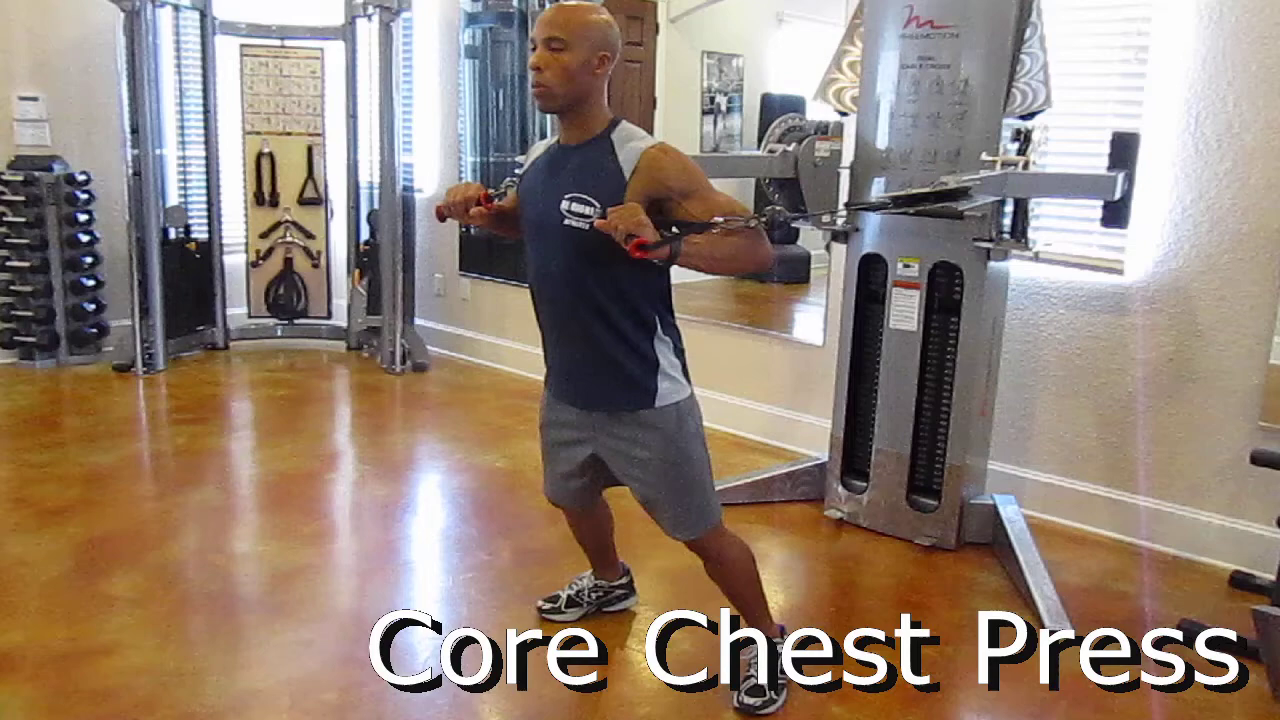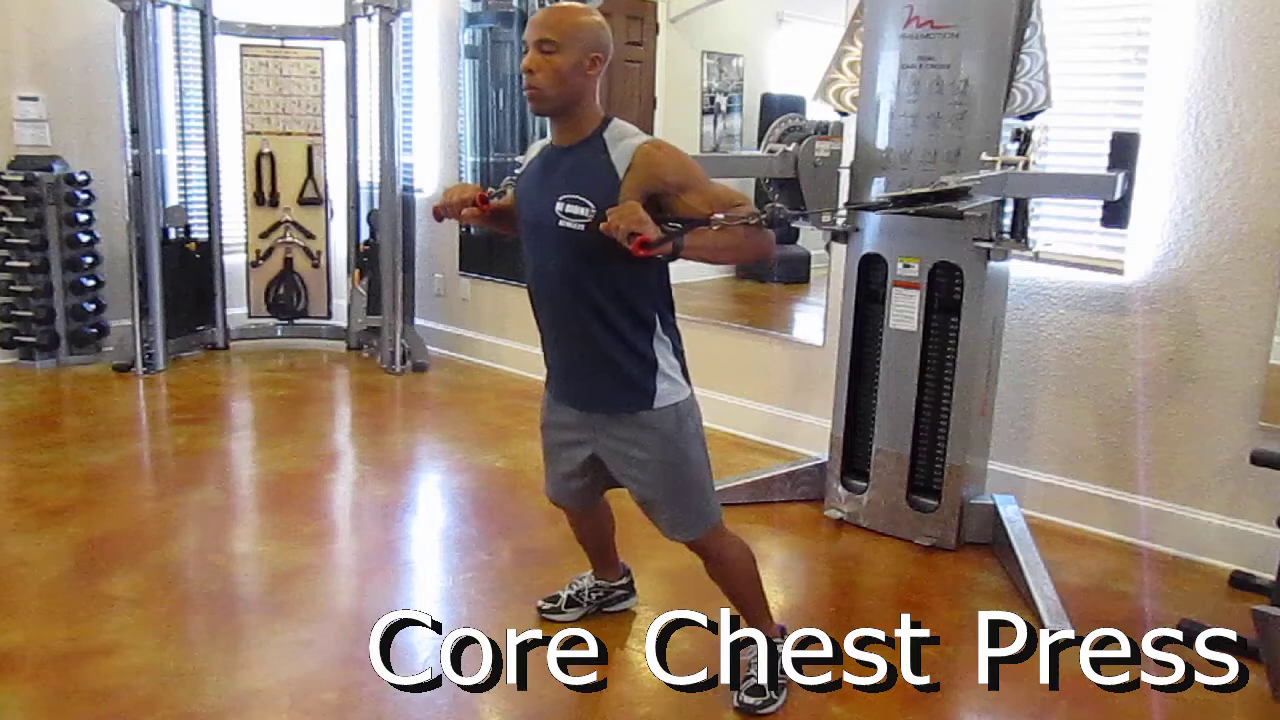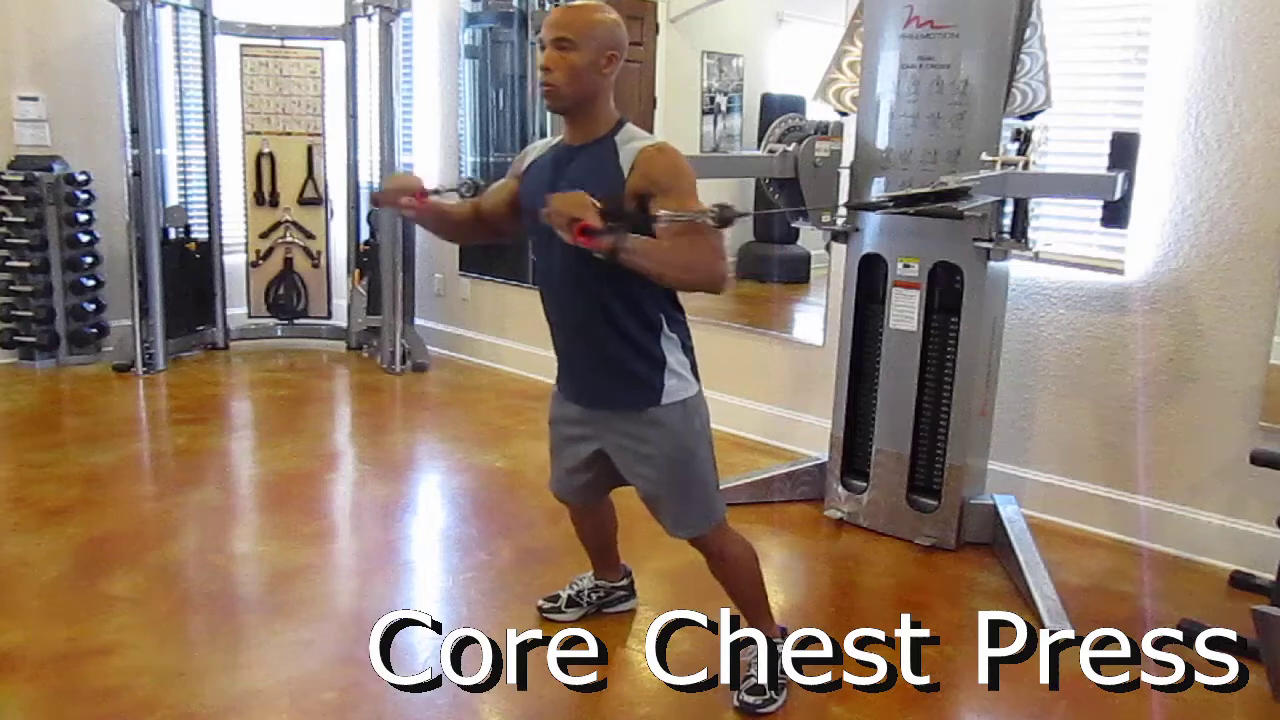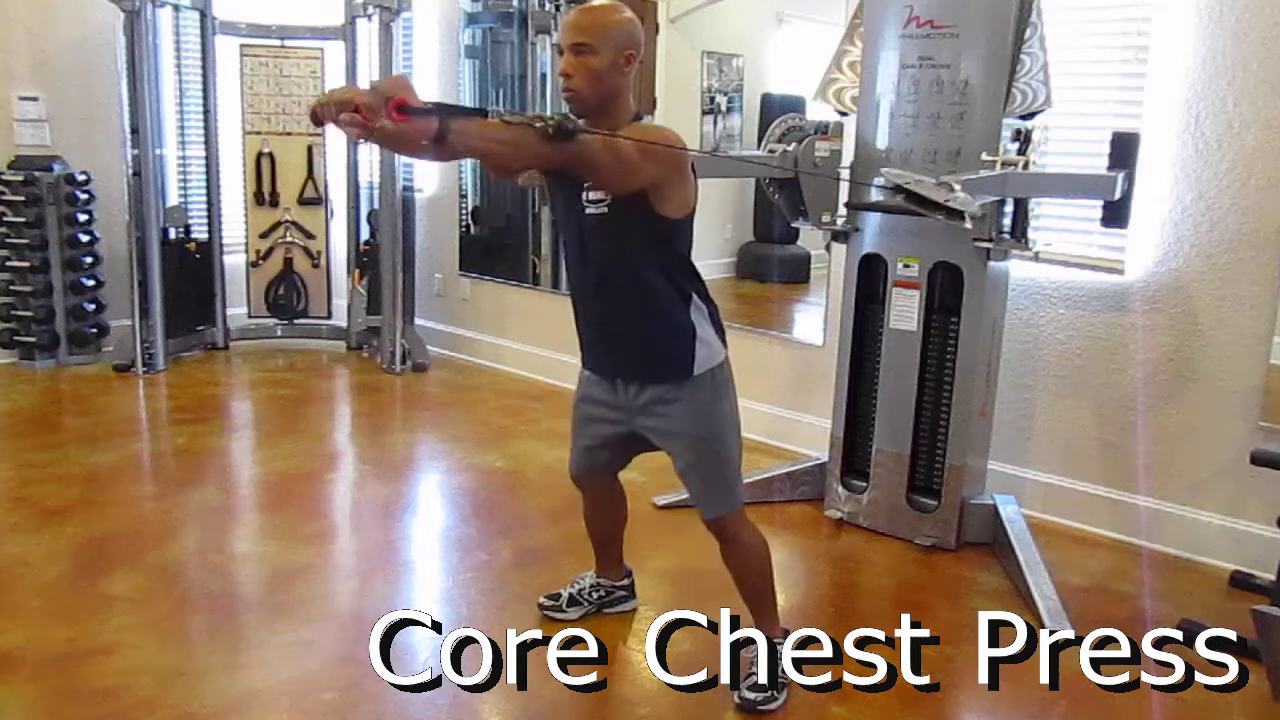
dt=0.4s
person 1, frame 1
left shoulder: (650, 163)
right shoulder: (540, 160)
left elbow: (756, 248)
left wrist: (664, 246)
right wrist: (479, 210)
left hip: (644, 398)
right hip: (566, 390)
left knee: (700, 532)
right knee: (571, 495)
left ankle: (767, 643)
right ankle: (610, 583)
person 1, frame 2
left shoulder: (643, 161)
right shoulder: (536, 161)
left elbow: (757, 236)
left wrist: (666, 240)
right wrist: (478, 209)
left hip: (643, 399)
right hip: (566, 390)
left knee: (701, 533)
right knee: (573, 496)
left ankle: (768, 644)
right ankle: (610, 584)
person 1, frame 3
left shoulder: (654, 163)
right shoulder: (538, 161)
left elbow: (708, 272)
right elbow: (477, 225)
left wrist: (606, 237)
right wrist: (425, 206)
left hip: (654, 395)
right hip: (576, 387)
left knee: (705, 530)
right knee: (579, 493)
left ankle: (768, 644)
right ankle: (610, 584)
person 1, frame 4
left shoulder: (657, 150)
right shoulder: (555, 140)
left elbow: (551, 151)
right elbow: (461, 143)
left wrist: (430, 124)
right wrist: (375, 123)
left hip: (684, 373)
right hip: (606, 368)
left knee: (723, 516)
right knee: (591, 474)
left ankle: (771, 643)
right ankle: (612, 583)
